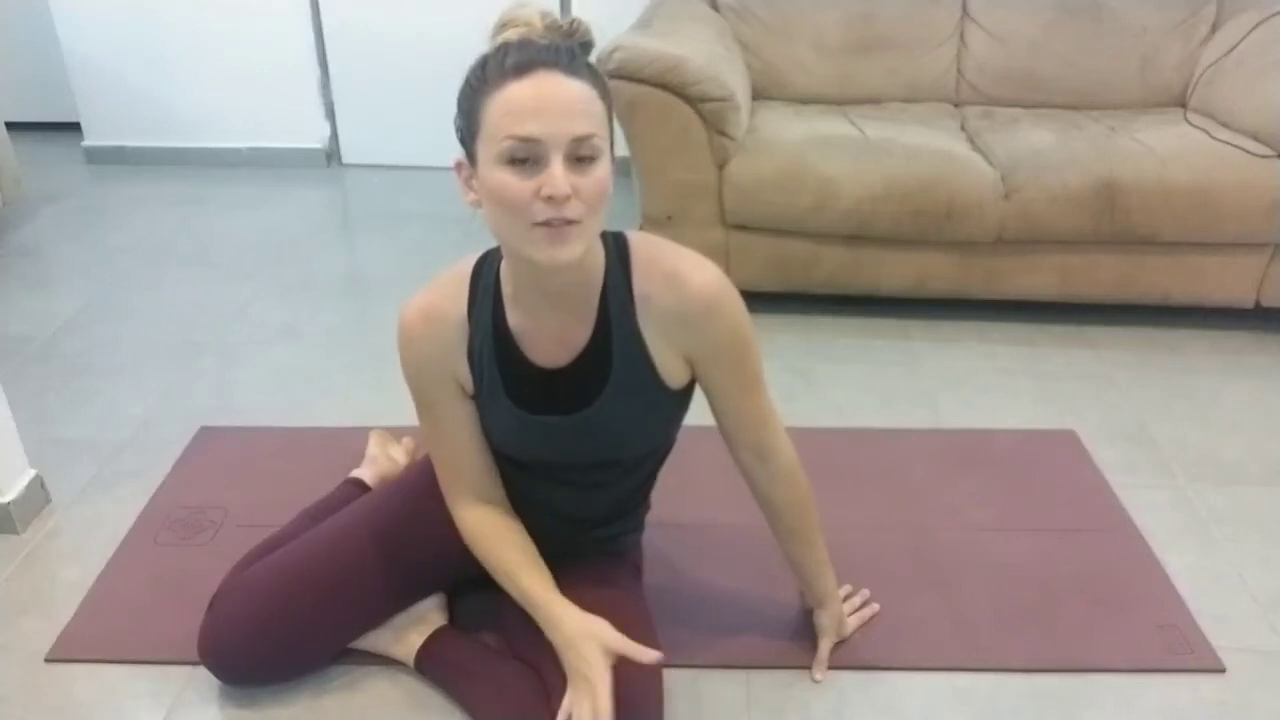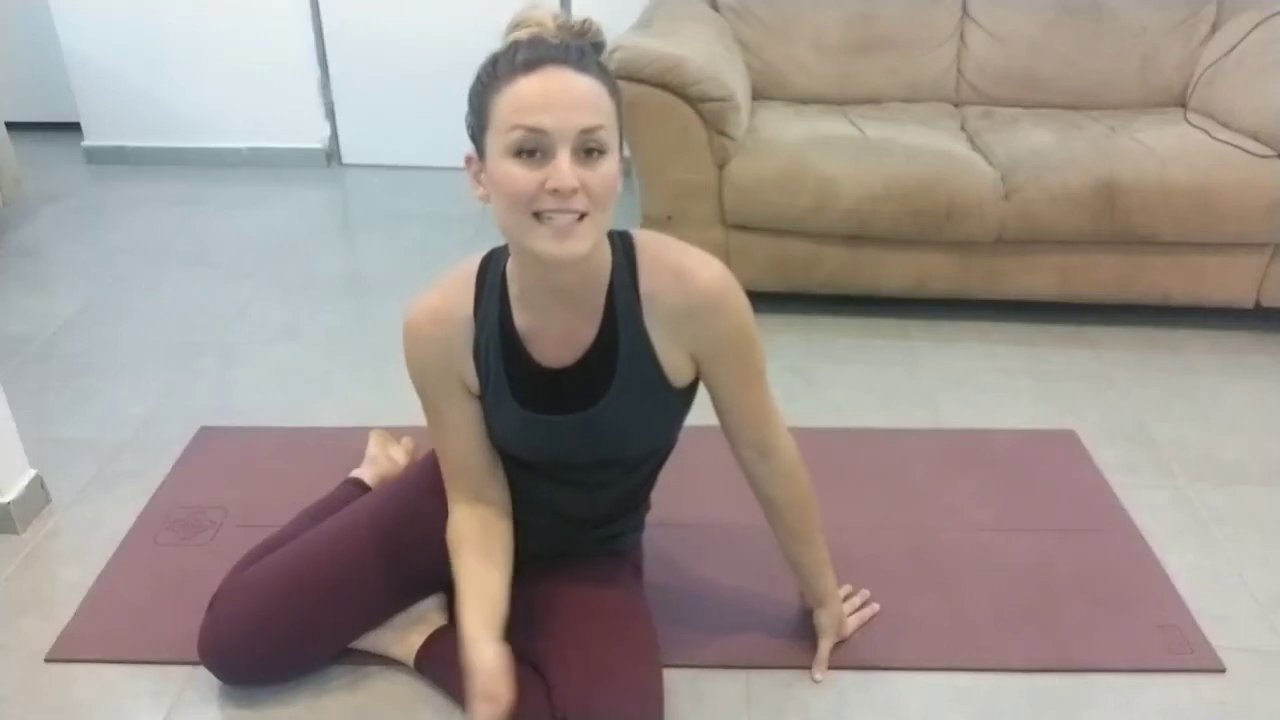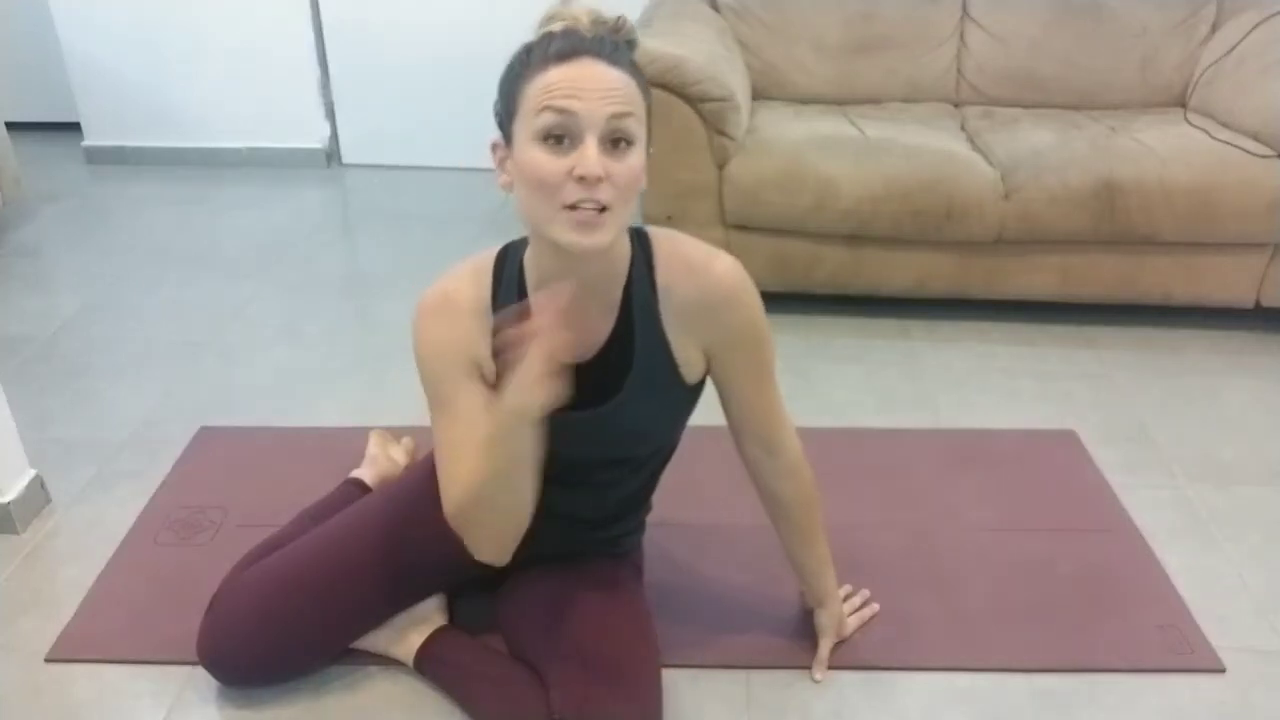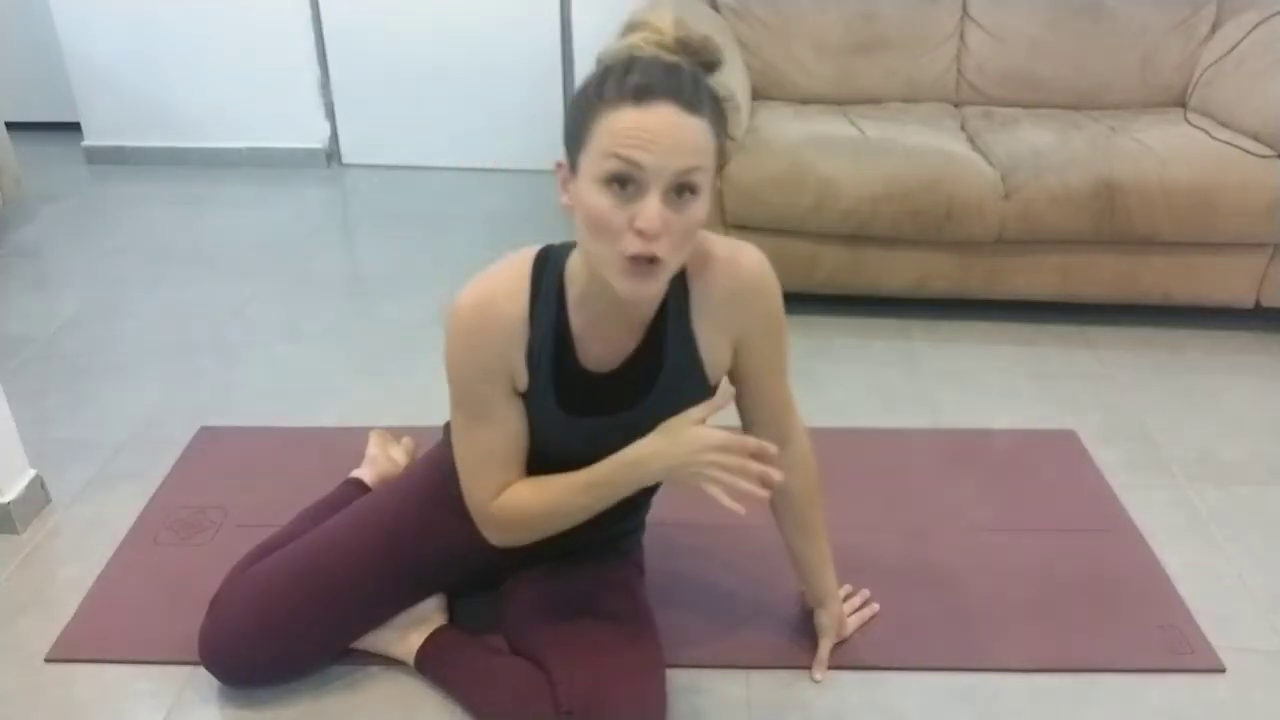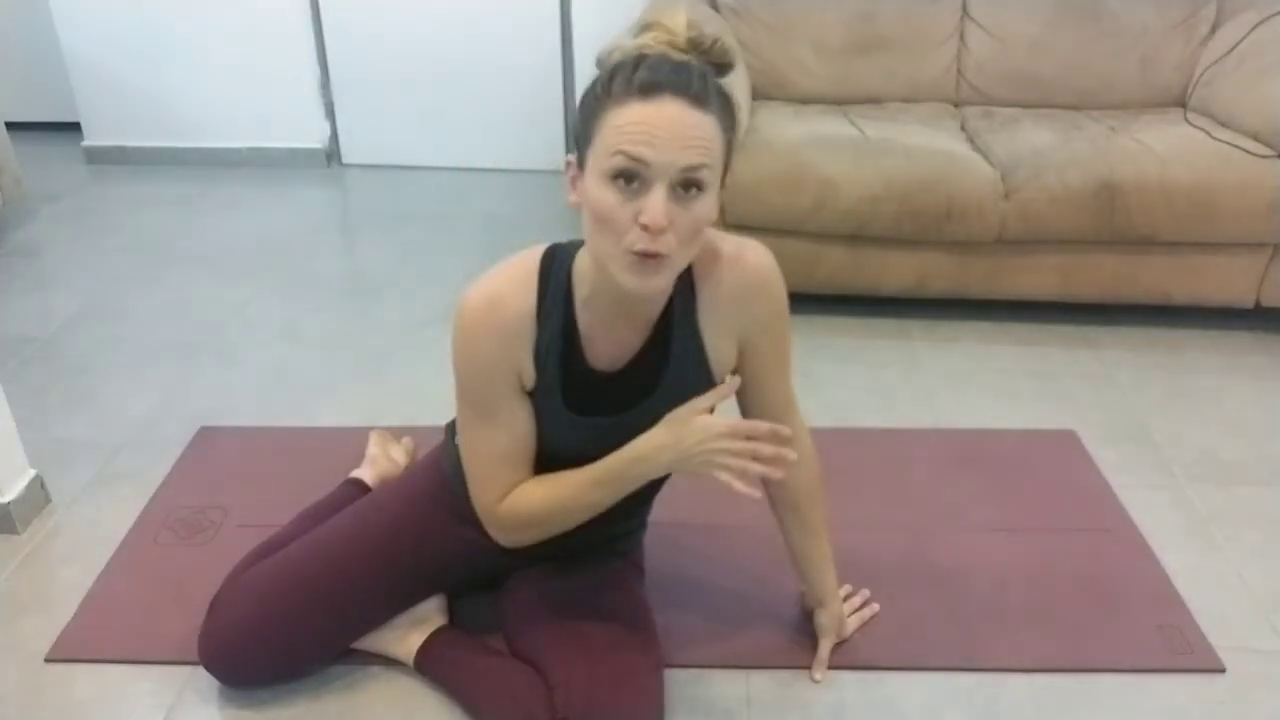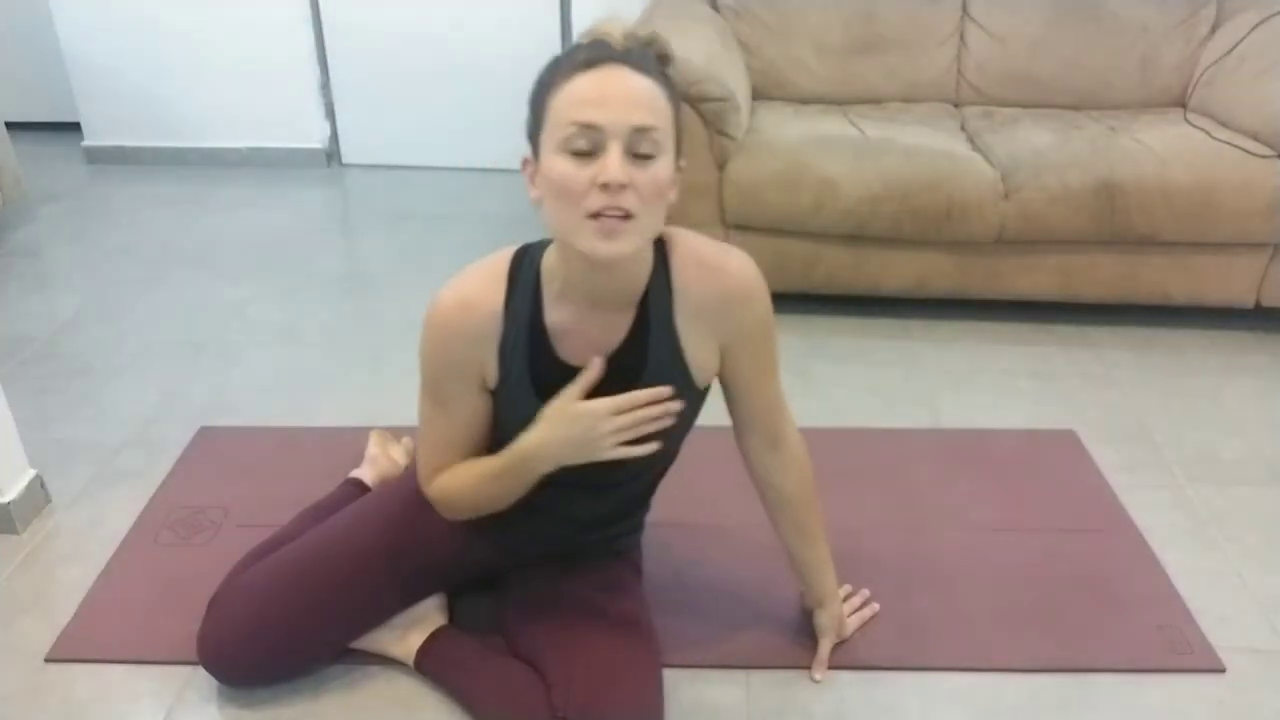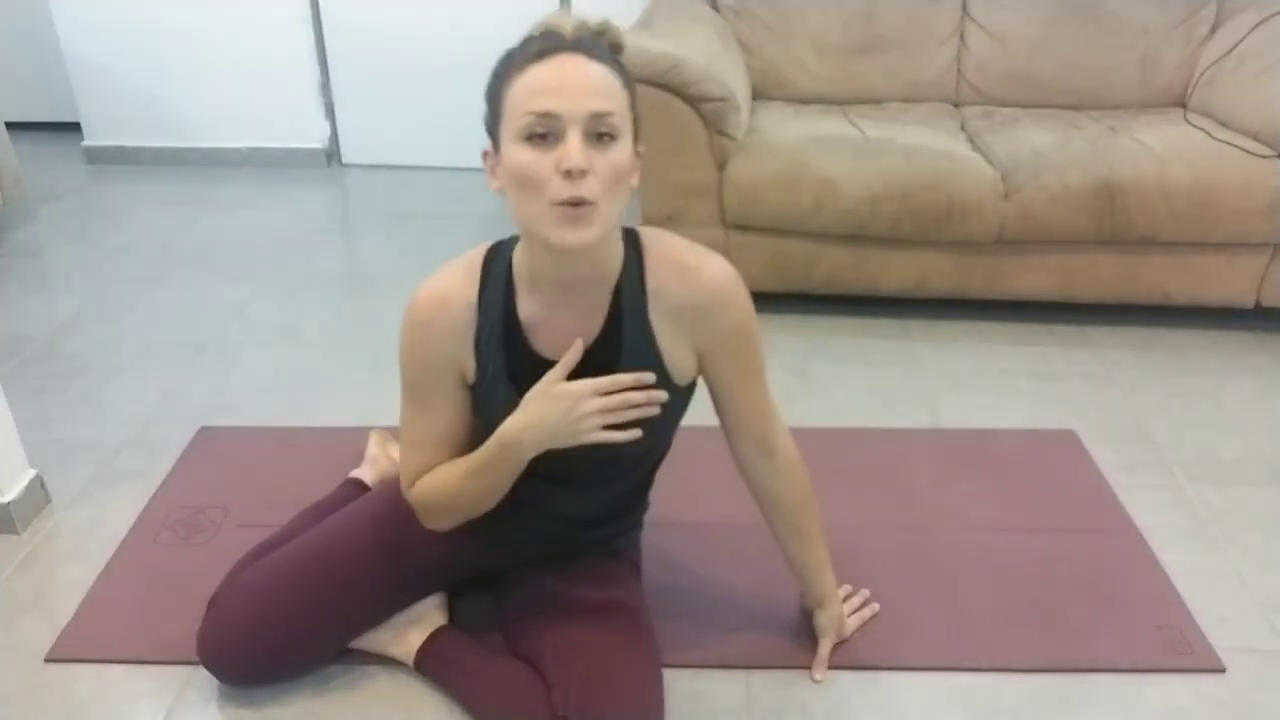
dt=0.3s
person 1, frame 1
left shoulder: (687, 295)
right shoulder: (437, 323)
left elbow: (764, 454)
right elbow: (477, 501)
left wrist: (821, 594)
right wrist: (564, 626)
left hip: (591, 552)
right hip: (476, 512)
right knee: (232, 640)
left ankle: (422, 638)
right ankle: (380, 477)
person 1, frame 2
left shoulder: (693, 292)
right shoulder: (442, 322)
left elbow: (766, 452)
right elbow: (478, 502)
left wrist: (820, 594)
right wrist: (480, 639)
left hip: (588, 555)
right hip: (471, 505)
right knee: (231, 640)
left ankle: (422, 635)
right ankle: (381, 477)
person 1, frame 3
left shoulder: (707, 286)
right shoulder: (456, 309)
left elbow: (772, 449)
right elbow: (486, 536)
left wrist: (821, 595)
right wrist: (520, 410)
left hip: (589, 555)
right hip: (482, 517)
right knee: (230, 642)
left ankle: (422, 638)
right ankle: (390, 476)
person 1, frame 4
left shoulder: (739, 284)
right shoulder: (492, 311)
left elbow: (779, 443)
right elbow: (498, 513)
left wrist: (821, 591)
right wrist: (652, 460)
left hip: (588, 550)
right hip: (465, 504)
right knee: (231, 643)
left ankle: (425, 637)
right ankle: (379, 478)
person 1, frame 5
left shoulder: (744, 281)
right shoulder: (498, 311)
left elbow: (783, 439)
right elbow: (506, 515)
left wrist: (822, 591)
right wrist: (659, 451)
left hip: (590, 551)
right hip: (468, 506)
right knee: (231, 643)
left ankle: (420, 637)
right ankle: (379, 478)
person 1, frame 6
left shoulder: (722, 286)
right shoulder: (470, 309)
left elbow: (773, 446)
right elbow: (445, 492)
left wrist: (821, 592)
right wrist: (538, 450)
left hip: (587, 555)
right hip: (474, 512)
right knee: (230, 643)
left ankle: (422, 637)
right ankle: (378, 478)
person 1, frame 7
left shoulder: (697, 288)
right shoulder: (447, 307)
left elbow: (764, 448)
right elbow: (432, 505)
left wrist: (820, 594)
right wrist: (524, 435)
left hip: (586, 554)
right hip: (466, 512)
right knee: (231, 641)
left ankle: (423, 639)
right ankle: (375, 477)
